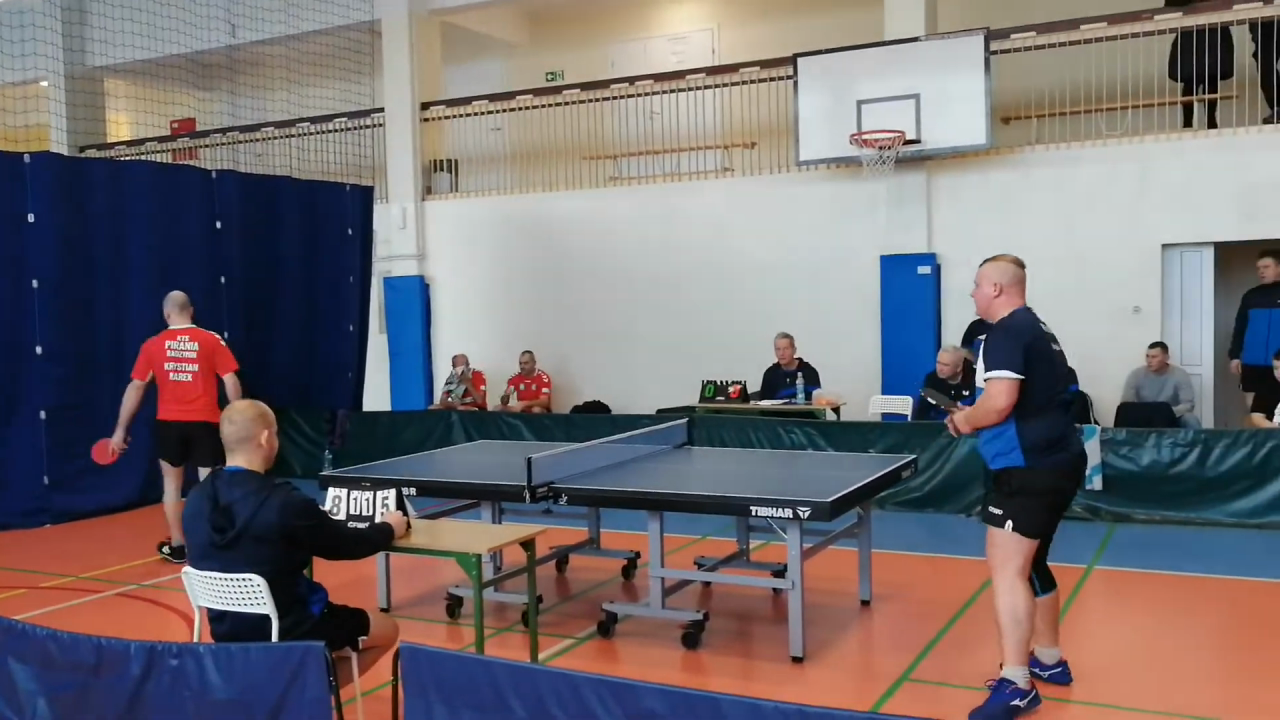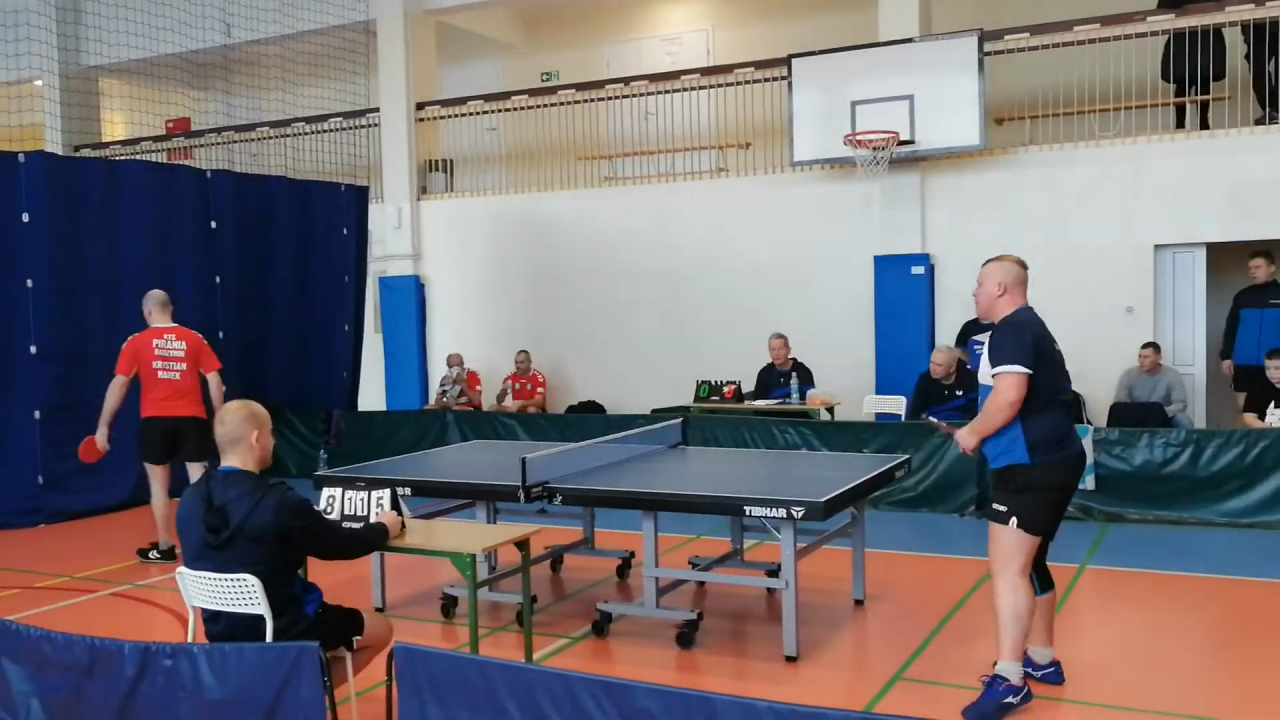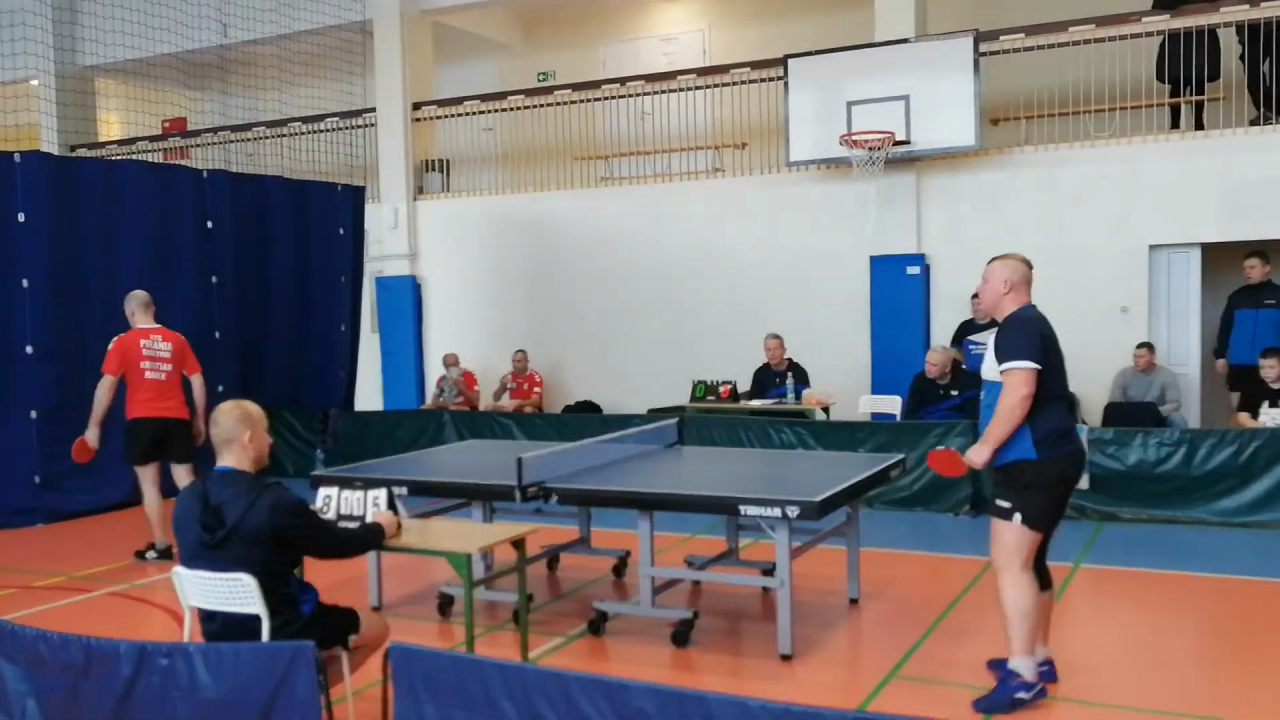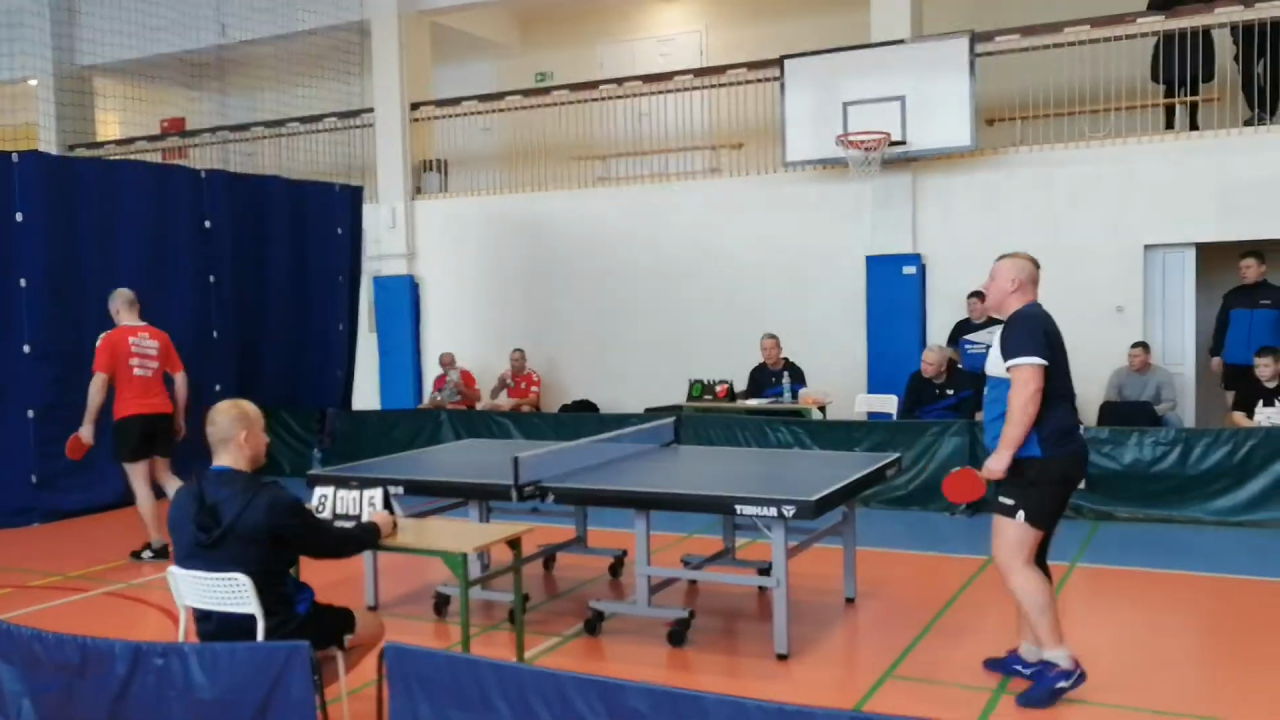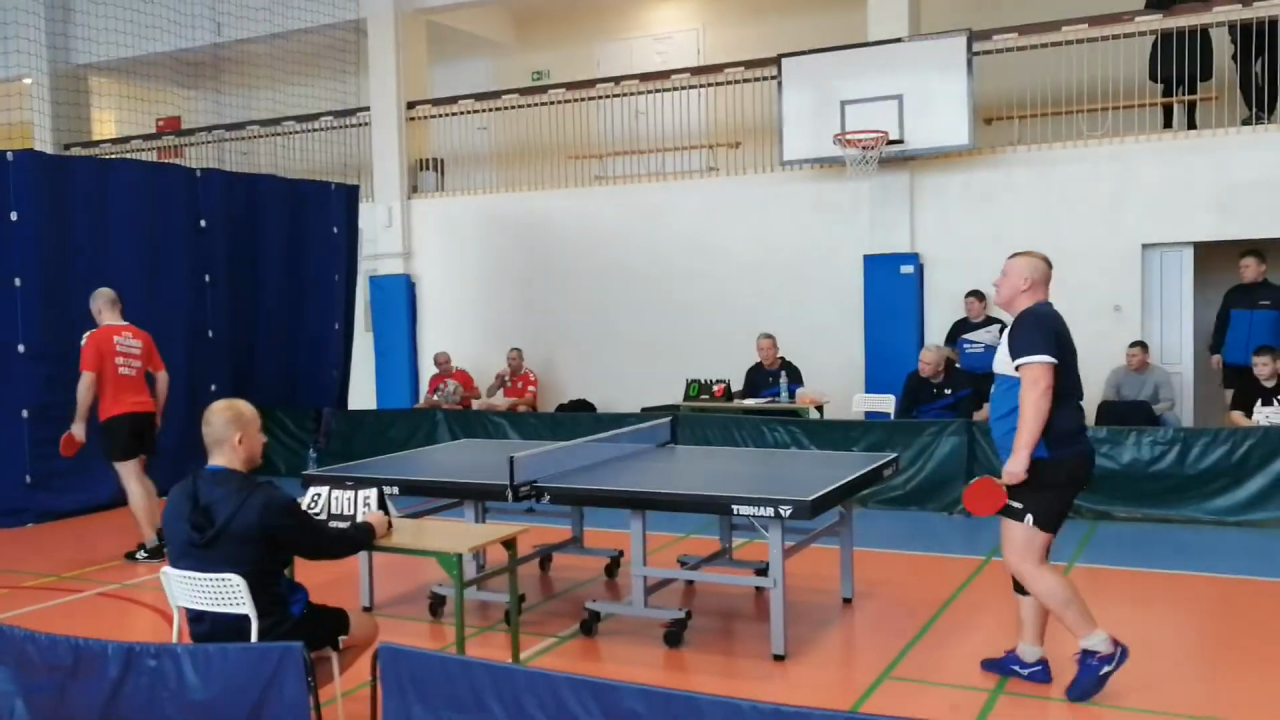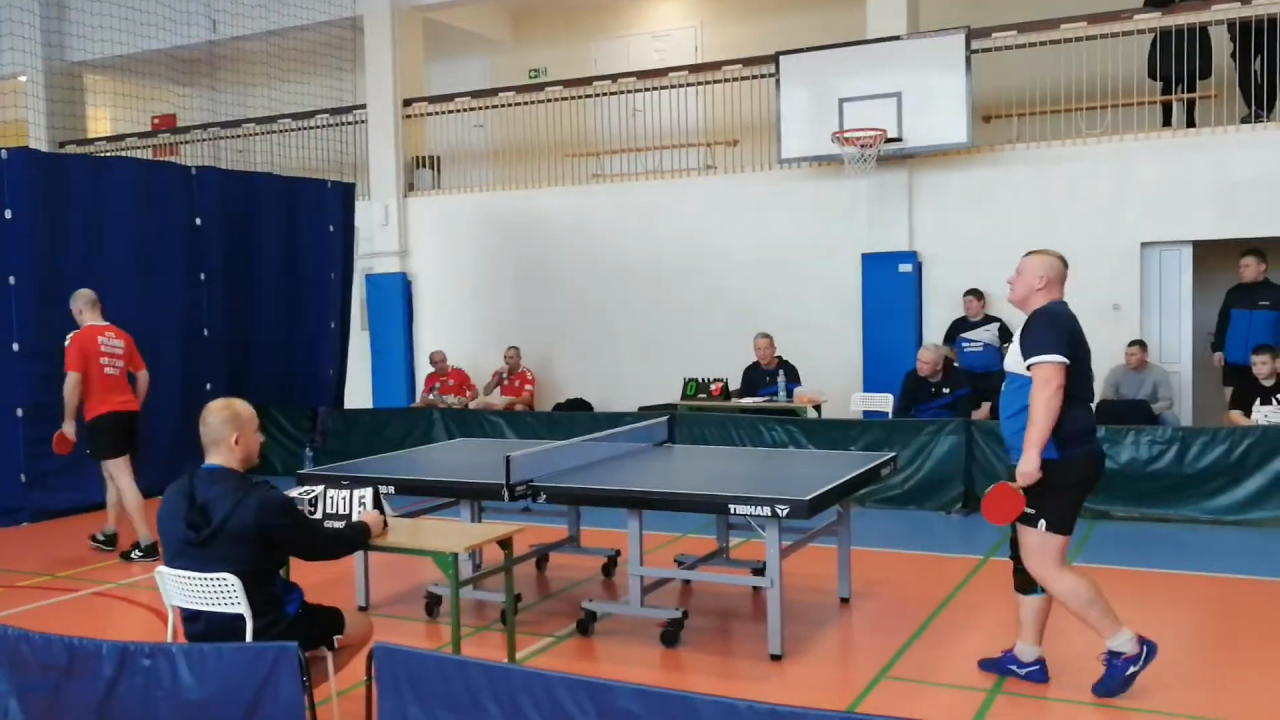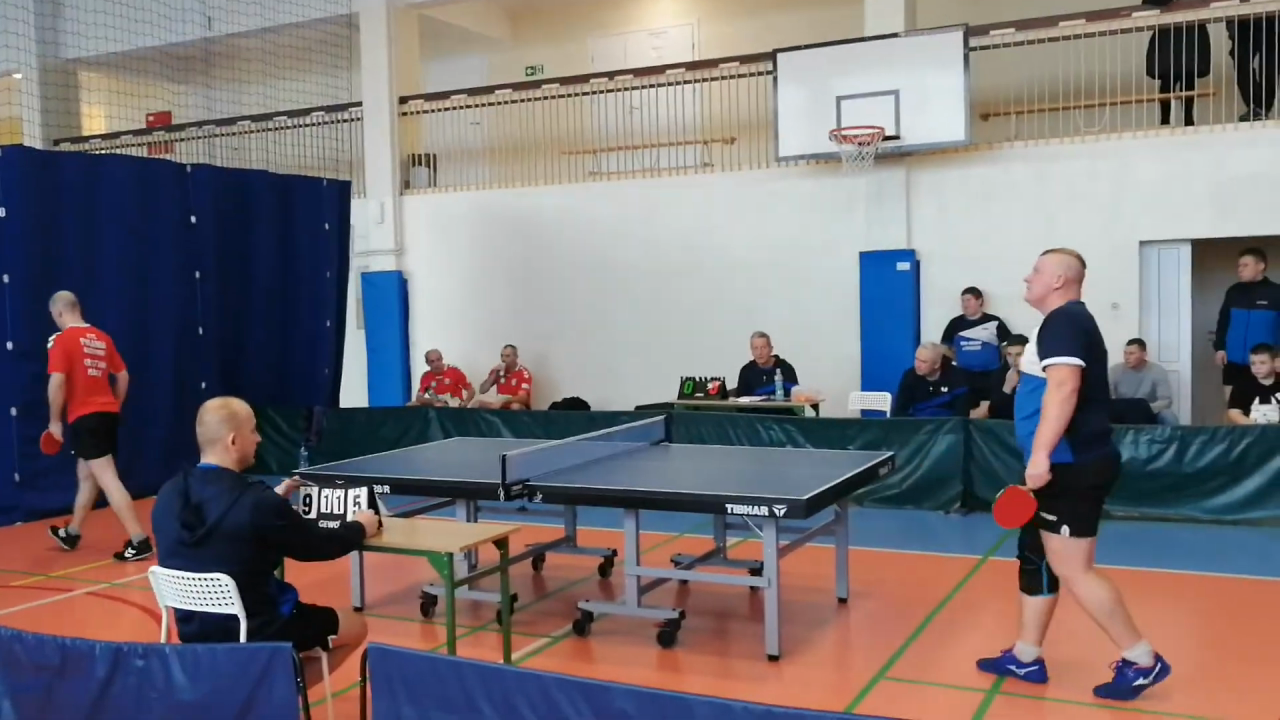
dt=0.1s
person 1, frame 1
left shoulder: (1007, 332)
right shoulder: (1036, 329)
left elbow: (999, 401)
left wrist: (966, 420)
right wrist: (975, 413)
left hip: (1029, 470)
right hip: (1055, 463)
left knee: (1007, 571)
right knee: (1029, 564)
right ankle: (1049, 659)
person 1, frame 2
left shoulder: (1012, 329)
right shoulder: (1029, 328)
left elbow: (1009, 397)
left wrist: (971, 435)
right wrist: (982, 429)
left hip: (1032, 469)
right hip: (1046, 463)
left knee: (1006, 567)
right knee: (1027, 563)
left ankle: (1010, 680)
right ankle: (1041, 659)
person 1, frame 3
left shoulder: (1017, 326)
right shoulder: (1031, 324)
left elbow: (1020, 393)
left wrist: (986, 446)
right wrist: (994, 444)
left hip: (1036, 464)
right hip: (1048, 460)
left knee: (1009, 563)
right knee: (1027, 560)
left ankle: (1022, 675)
right ankle: (1035, 658)
person 1, frame 4
left shoulder: (1024, 323)
right shoulder: (1031, 323)
left elbow: (1029, 389)
left wrist: (1004, 452)
right wrist: (1011, 454)
left hip: (1038, 462)
right hip: (1043, 459)
left knee: (1012, 560)
right knee: (1026, 558)
left ankle: (1060, 661)
right ankle: (1035, 654)
person 1, frame 5
left shoulder: (1032, 321)
right shoulder: (1040, 322)
left elbow: (1039, 388)
left wrist: (1020, 454)
left hip: (1047, 462)
right hip: (1051, 459)
left knee: (1021, 561)
right knee: (1030, 560)
left ankle: (1099, 647)
right ankle: (1029, 656)
person 1, frame 6
left shoulder: (1045, 321)
right shoulder: (1052, 321)
left elbow: (1049, 385)
left wrist: (1030, 454)
left hip: (1056, 464)
right hip: (1054, 461)
left knee: (1042, 565)
right knee: (1028, 558)
left ankle: (1127, 648)
right ankle: (1026, 656)
person 1, frame 7
left shoulder: (1064, 321)
right shoulder: (1068, 322)
left elbow: (1063, 389)
left wrist: (1040, 455)
right wrist: (1046, 457)
left hip: (1070, 466)
right hip: (1067, 463)
left knee: (1071, 568)
right knee: (1034, 558)
left ankle: (1141, 659)
right ankle: (1026, 656)
person 2, frame 1
left shoulder: (197, 500)
right shoulder: (284, 503)
right elbow: (347, 545)
left wrist: (313, 520)
right wrist: (388, 529)
right hip: (285, 632)
right knee: (387, 629)
person 2, frame 2
left shoulder: (192, 499)
right shoulder: (278, 503)
right elbow: (342, 545)
left wrist: (307, 520)
right wrist: (382, 529)
right hip: (281, 632)
right knee: (381, 629)
person 2, frame 3
left shoulder: (188, 499)
right shoulder: (274, 503)
right elbow: (338, 545)
left wrist: (304, 520)
right wrist: (378, 528)
right hip: (275, 631)
right knee: (376, 628)
person 2, frame 4
left shoulder: (184, 498)
right shoulder: (270, 502)
right elbow: (334, 542)
left wrist: (296, 520)
right wrist: (374, 527)
right hip: (269, 631)
right knee: (372, 627)
person 2, frame 5
left shoulder: (178, 498)
right shoulder: (265, 503)
right elbow: (328, 546)
left wrist: (293, 515)
right wrist: (369, 529)
right hip: (265, 632)
right knee: (366, 627)
person 2, frame 6
left shoulder: (174, 496)
right shoulder: (261, 502)
right elbow: (323, 545)
right wrist: (364, 528)
right hip: (259, 631)
right knee: (360, 626)
person 2, frame 7
left shoulder: (169, 494)
right shoulder: (257, 502)
right elbow: (318, 546)
right wrist: (359, 528)
right hip: (253, 632)
right knee: (355, 626)
person 3, frame 1
left shoulder: (153, 345)
right shoulder: (212, 340)
left elbow: (135, 387)
right elbow: (232, 380)
left wrist: (120, 429)
left hip: (168, 423)
right hip: (205, 423)
left knee: (172, 483)
left ankle: (176, 546)
person 3, frame 2
left shoulder: (136, 342)
right shoulder: (195, 339)
left elbow: (118, 385)
right elbow: (215, 380)
left wrist: (103, 426)
left hip: (155, 421)
right hip: (193, 420)
left knee: (158, 485)
left ankle: (164, 548)
person 3, frame 3
left shoulder: (122, 342)
right shoulder: (177, 340)
left elbow: (107, 385)
right elbow: (197, 382)
left wrist: (93, 426)
right wrist: (199, 421)
left hip: (141, 421)
right hip: (177, 420)
left knee: (149, 486)
right knee: (186, 483)
left ankle: (161, 547)
person 3, frame 4
left shoulder: (109, 339)
right shoulder: (161, 338)
left elbow: (99, 383)
right elbow: (180, 379)
left wrist: (88, 423)
right wrist: (179, 416)
left hip: (130, 418)
right hip: (161, 415)
left knee: (140, 483)
right knee: (165, 476)
left ankle: (157, 545)
person 3, frame 5
left shoulder: (94, 338)
right shoulder: (143, 337)
left elbow: (87, 382)
right elbow: (162, 377)
left wrist: (79, 421)
right wrist: (156, 412)
left hip: (116, 417)
right hip: (144, 414)
left knee: (131, 482)
right knee: (138, 476)
left ankle: (152, 546)
right ankle: (158, 530)
person 3, frame 6
left shoulder: (77, 338)
right shoulder: (123, 337)
left elbow: (73, 382)
right elbow: (143, 375)
left wrist: (69, 420)
left hip: (102, 416)
right hip: (128, 413)
left knee: (123, 479)
right knee: (112, 475)
left ankle: (147, 544)
right ankle: (109, 534)
person 3, frame 7
left shoulder: (60, 340)
right shoulder: (103, 338)
left elbow: (56, 383)
right elbow: (123, 376)
left wrist: (55, 420)
left hip: (84, 417)
right hip: (108, 414)
left knee: (108, 480)
right knee: (85, 474)
left ankle: (139, 540)
right ankle: (72, 532)
